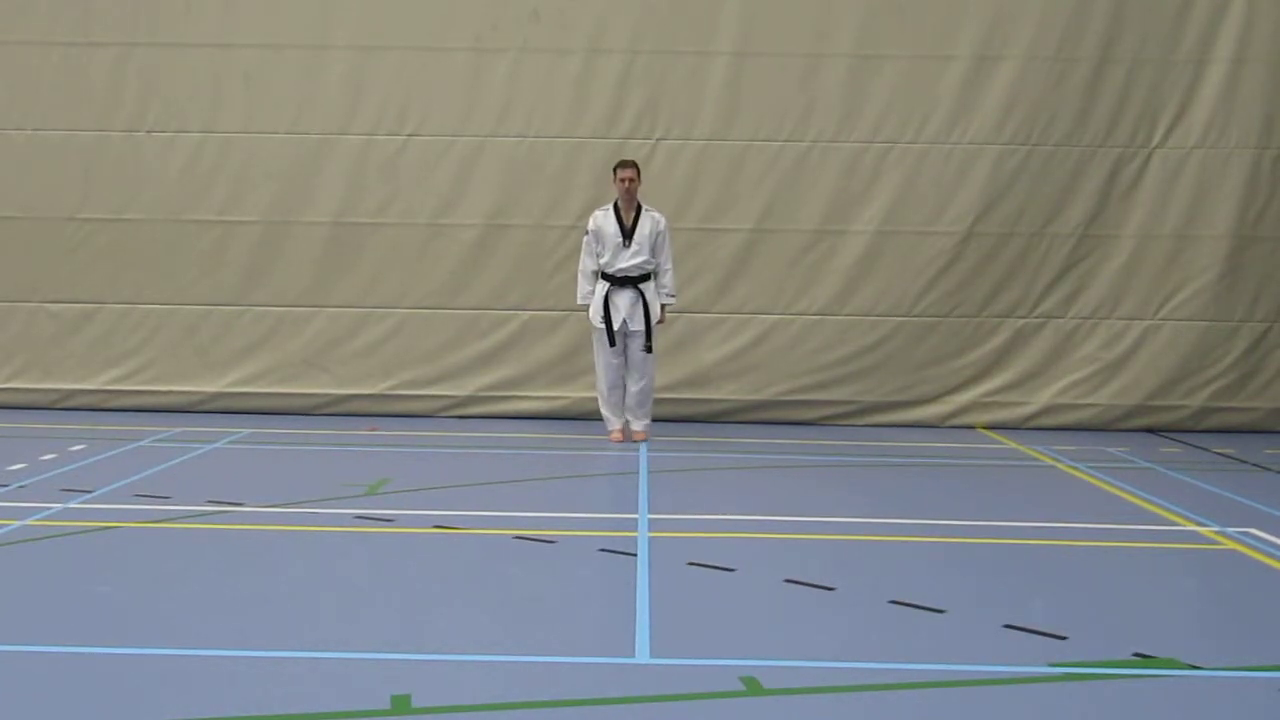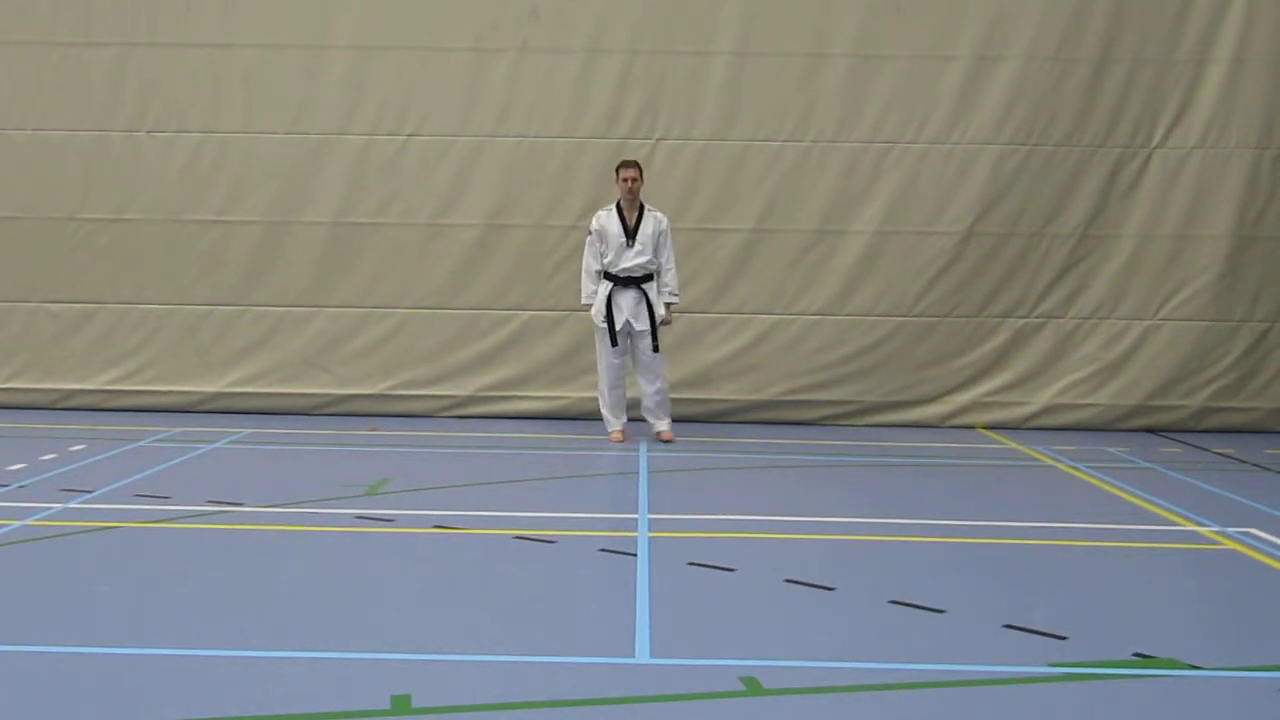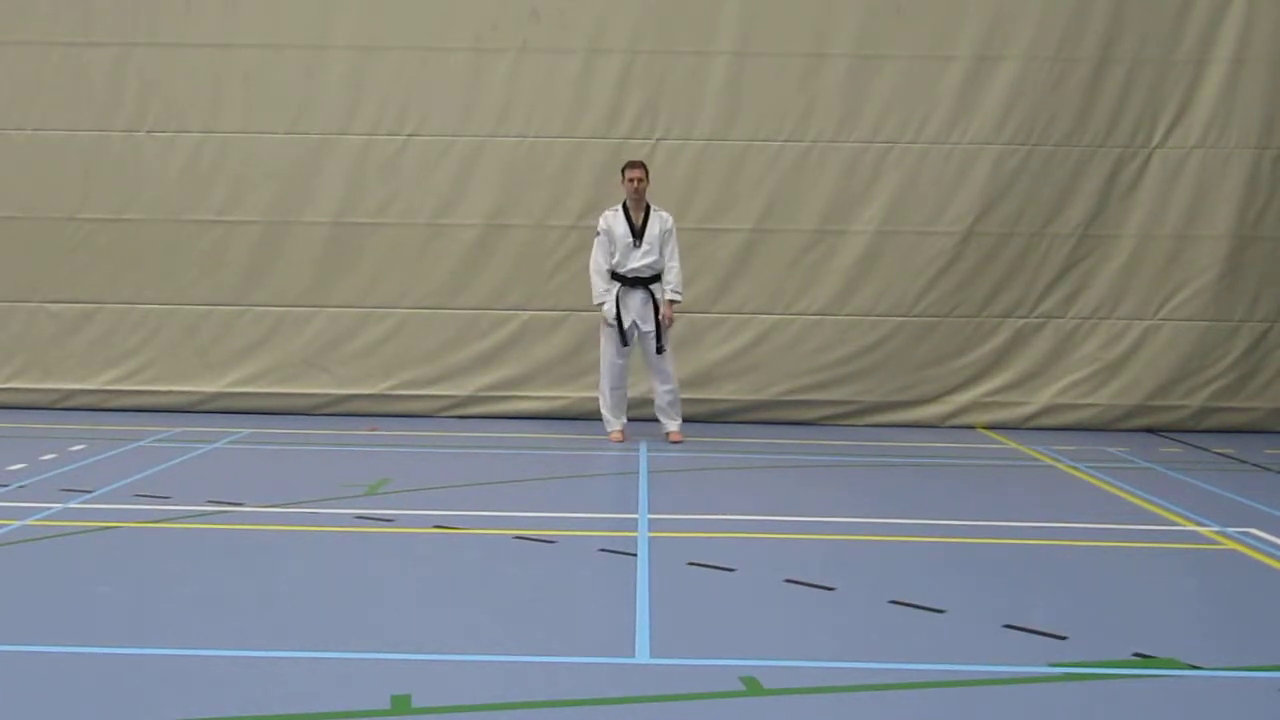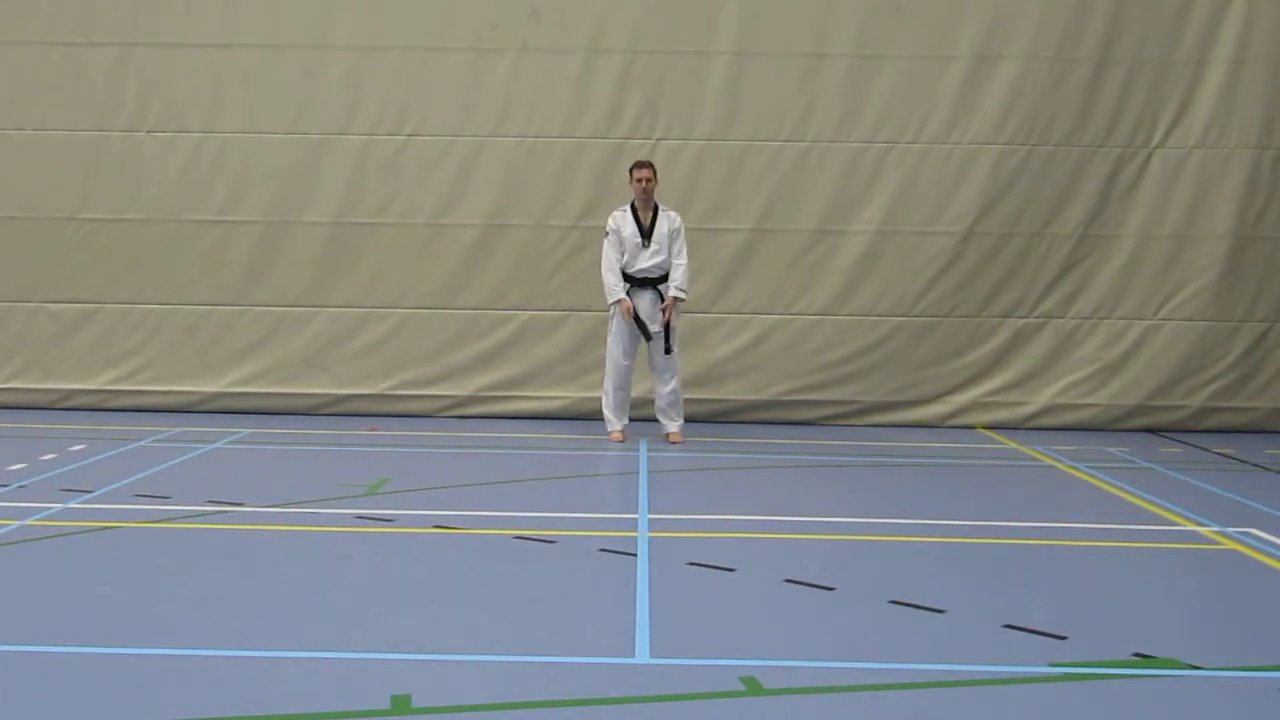
dt=0.2s
person 1, frame 1
left shoulder: (655, 220)
right shoulder: (598, 219)
left elbow: (664, 265)
right elbow: (588, 264)
left wrist: (663, 304)
right wrist: (588, 304)
left hip: (642, 297)
right hip: (609, 297)
left knee: (641, 365)
right knee: (609, 366)
left ankle: (638, 423)
right ankle: (615, 423)
person 1, frame 2
left shoulder: (658, 220)
right shoulder: (601, 219)
left elbow: (666, 264)
right elbow: (591, 264)
left wrist: (667, 304)
right wrist: (593, 304)
left hip: (645, 297)
right hip: (612, 297)
left knee: (651, 364)
right knee: (611, 365)
left ankle: (661, 423)
right ankle: (615, 424)
person 1, frame 3
left shoulder: (664, 220)
right shoulder: (608, 219)
left elbow: (671, 263)
right elbow: (599, 264)
left wrist: (669, 302)
right wrist: (604, 303)
left hip: (652, 297)
right hip: (619, 296)
left knee: (662, 365)
right knee: (613, 365)
left ankle: (671, 424)
right ankle: (615, 424)
person 1, frame 4
left shoulder: (672, 220)
right shoulder: (617, 219)
left elbow: (680, 262)
right elbow: (610, 264)
left wrist: (672, 298)
right wrist: (621, 300)
left hip: (660, 297)
right hip: (628, 298)
left knee: (666, 365)
right knee: (618, 364)
left ankle: (672, 425)
right ankle: (616, 424)
